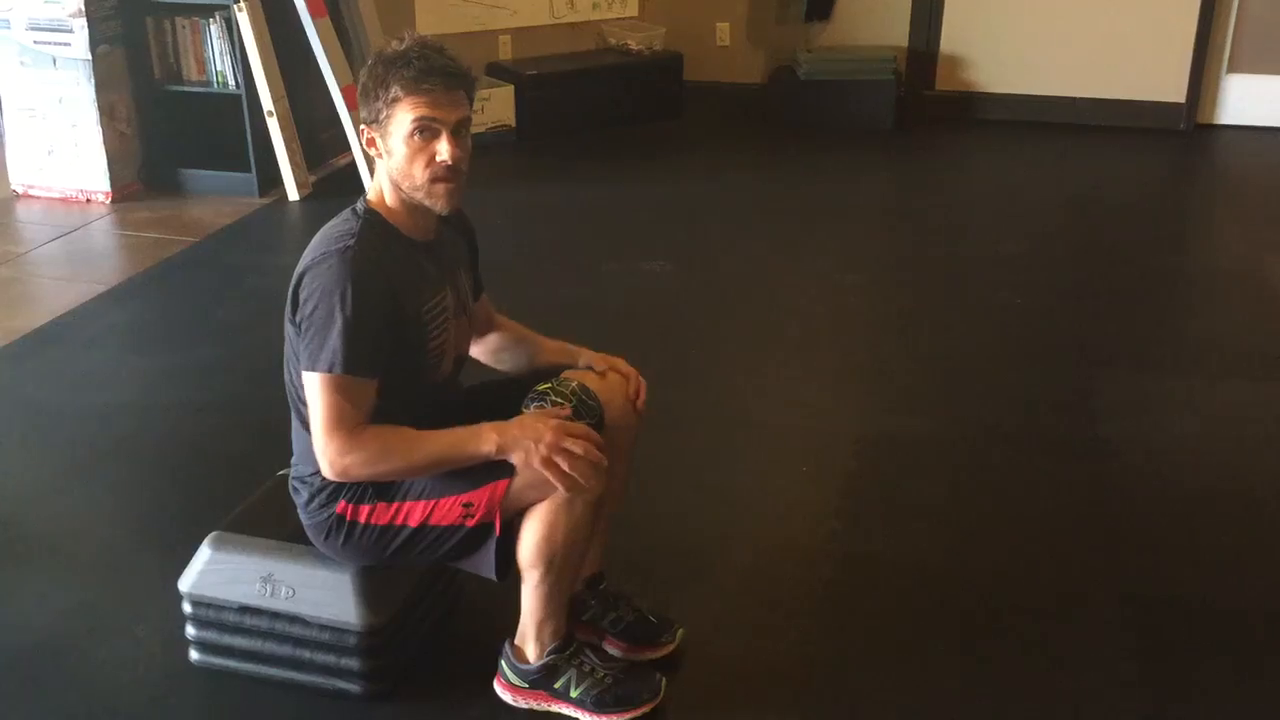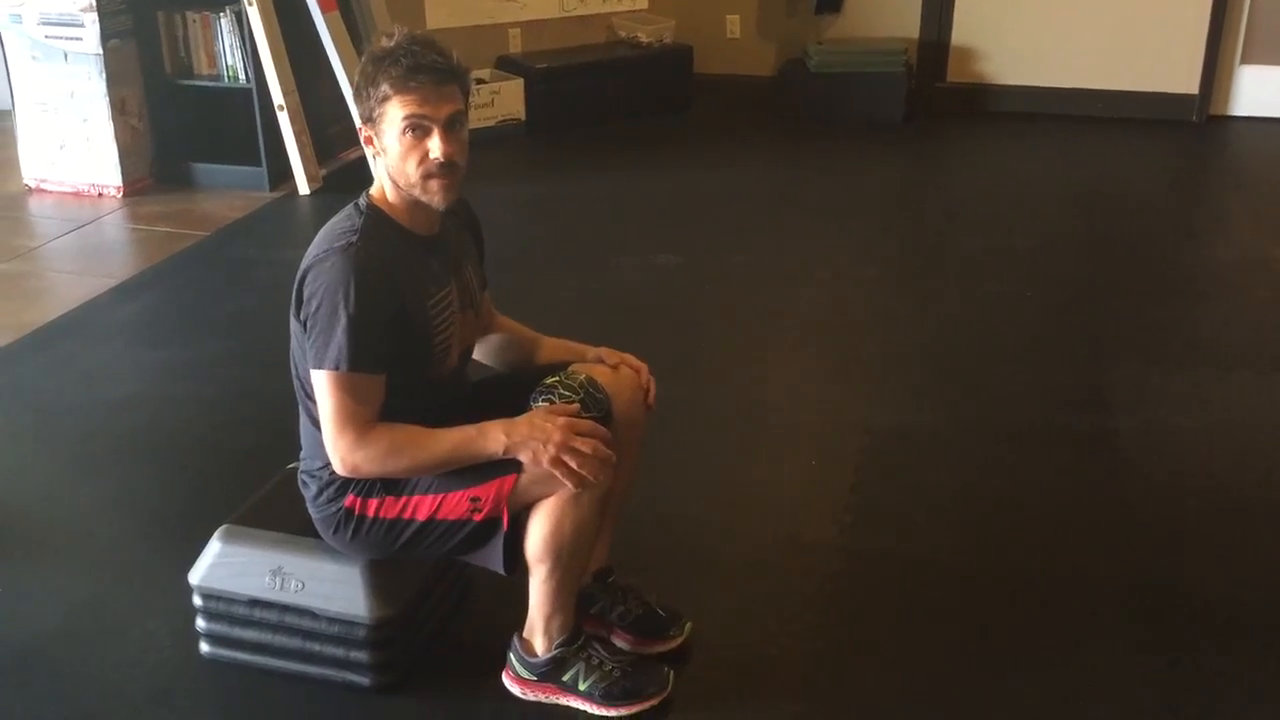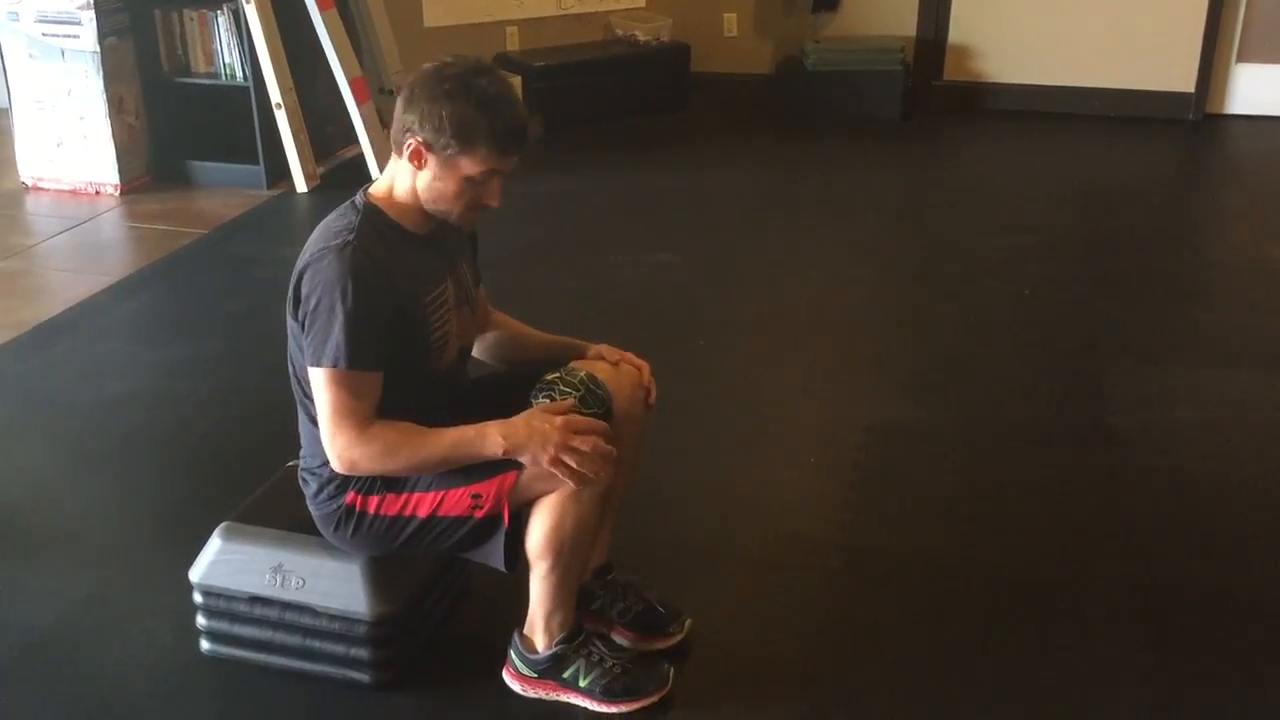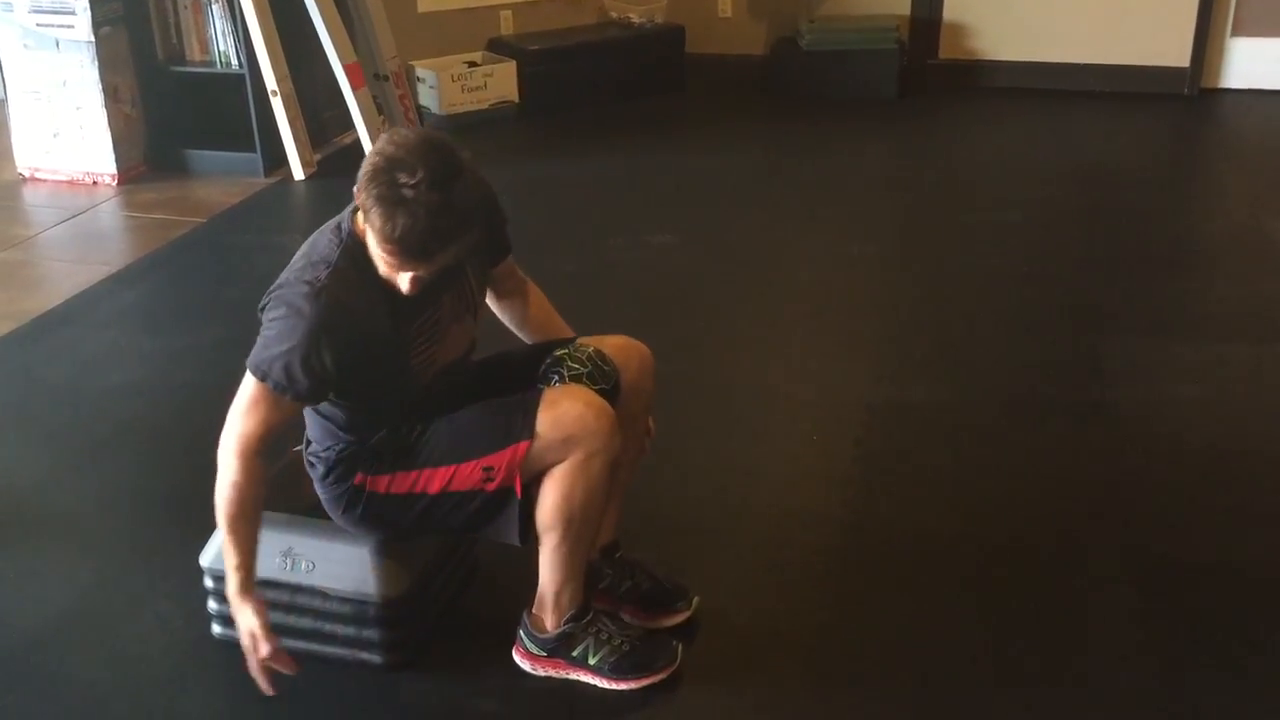
dt=0.7s
person 1, frame 1
left shoulder: (446, 222)
right shoulder: (349, 269)
left elbow: (481, 330)
right elbow: (341, 453)
left wrist: (572, 355)
right wrist: (501, 438)
left hip: (425, 430)
right hip: (358, 495)
left knee: (610, 396)
right knee: (570, 469)
left ankle: (582, 593)
right ankle: (537, 661)
person 1, frame 2
left shoulder: (453, 217)
right shoulder: (350, 267)
left elbow: (482, 331)
right elbow: (353, 448)
left wrist: (586, 354)
right wrist: (509, 436)
left hip: (435, 424)
right hip: (363, 490)
left knee: (619, 390)
right knee: (577, 469)
left ankle: (589, 586)
right ankle: (544, 655)
person 1, frame 3
left shoulder: (442, 219)
right shoulder: (347, 265)
left elbow: (479, 327)
right elbow: (349, 446)
left wrist: (583, 352)
right wrist: (507, 437)
left hip: (435, 417)
right hip: (361, 488)
left knee: (617, 390)
right knee: (575, 465)
left ankle: (589, 583)
right ankle: (546, 651)
person 1, frame 4
left shoulder: (468, 203)
right shoulder: (318, 303)
left elbow: (510, 288)
right elbow: (242, 441)
left wrist: (585, 368)
right wrist: (241, 591)
left hip: (446, 394)
right hip: (371, 465)
left knee: (628, 363)
right knee: (585, 424)
left ankle: (596, 561)
right ankle: (554, 631)
